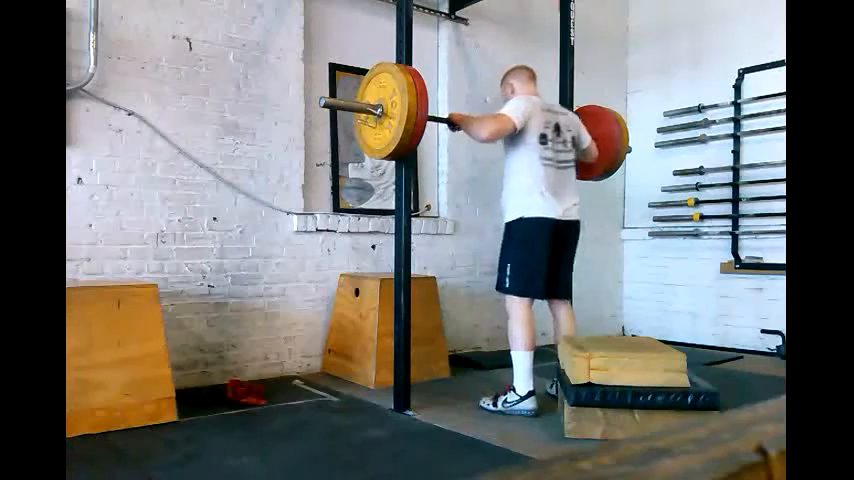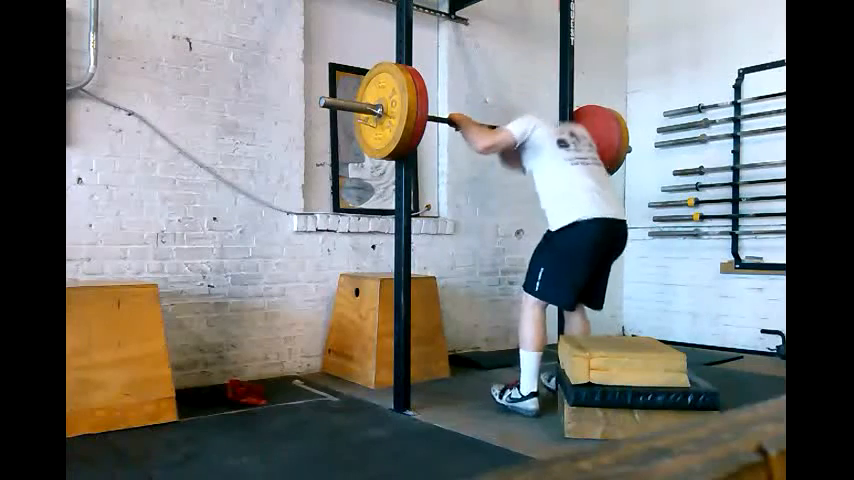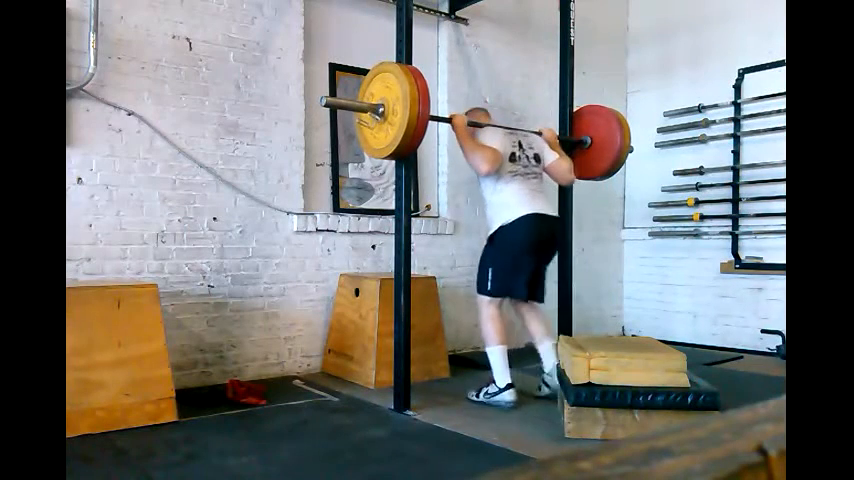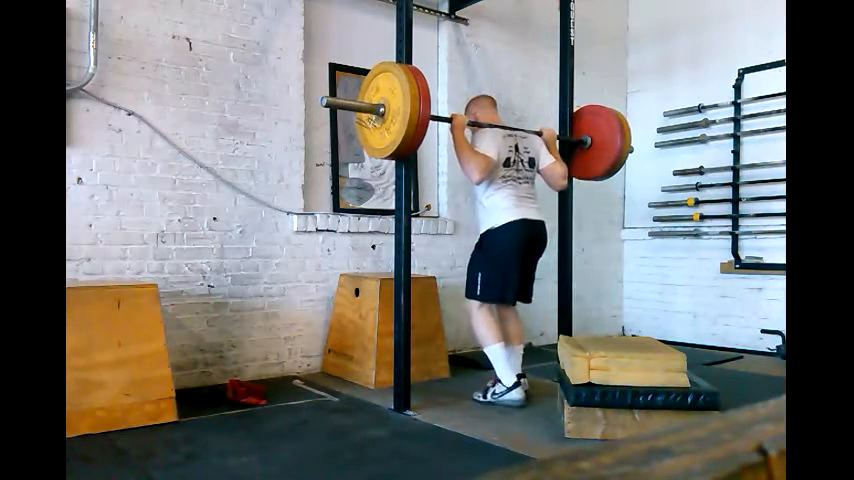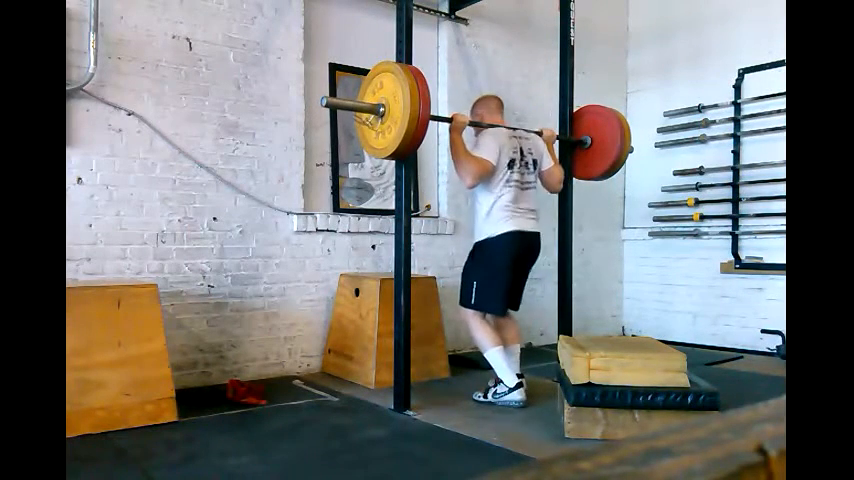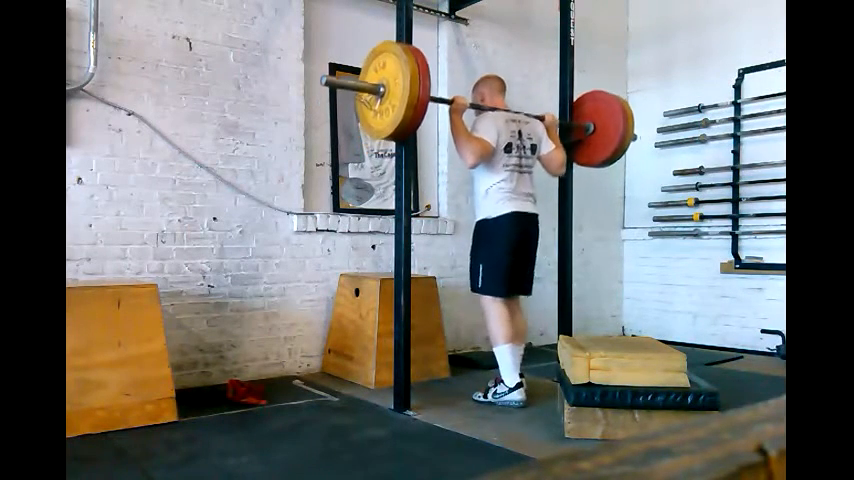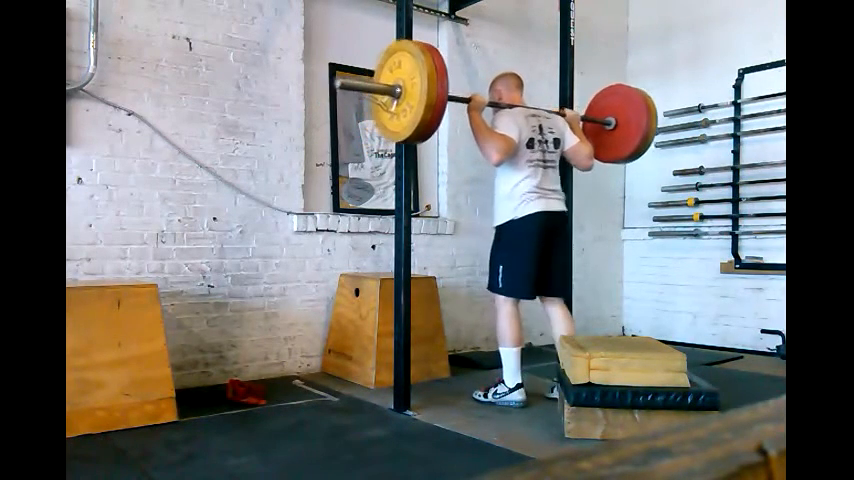
dt=0.7s
person 1, frame 1
left shoulder: (524, 104)
right shoulder: (568, 115)
left elbow: (488, 131)
right elbow: (591, 155)
left wrist: (459, 119)
left hip: (531, 220)
right hip: (567, 220)
left knee: (518, 302)
right knee: (560, 301)
left ankle: (522, 393)
person 1, frame 2
left shoulder: (531, 125)
right shoulder: (573, 130)
left elbow: (485, 143)
left wrist: (462, 121)
left hip: (580, 226)
right hip: (615, 226)
left knee: (533, 302)
right knee: (574, 306)
left ankle: (525, 392)
person 1, frame 3
left shoulder: (487, 134)
right shoulder: (532, 139)
left elbow: (486, 166)
right elbow: (567, 175)
left wrist: (459, 130)
right wrist: (553, 142)
left hip: (517, 226)
right hip: (548, 225)
left knee: (489, 302)
right knee: (525, 302)
left ankle: (502, 386)
right ankle: (554, 374)
person 1, frame 4
left shoulder: (487, 135)
right shoulder: (531, 139)
left elbow: (477, 173)
right elbow: (560, 180)
left wrist: (457, 131)
right wrist: (551, 143)
left hip: (505, 230)
right hip: (534, 229)
left knee: (478, 305)
right knee: (505, 304)
left ankle: (508, 384)
right ankle: (515, 375)
person 1, frame 5
left shoulder: (490, 137)
right shoulder: (533, 140)
left elbow: (470, 177)
right elbow: (556, 182)
left wrist: (455, 132)
right wrist: (549, 144)
left hip: (498, 238)
right hip: (528, 237)
left knee: (473, 313)
right knee: (498, 310)
left ankle: (510, 386)
right ankle: (513, 376)
person 1, frame 6
left shoulder: (489, 120)
right shoulder: (532, 124)
left elbow: (472, 156)
right elbow: (558, 166)
left wrist: (456, 114)
right wrist: (551, 129)
left hip: (498, 219)
right hip: (527, 219)
left knee: (492, 299)
right knee: (511, 299)
left ankle: (510, 385)
right ankle: (513, 376)
person 1, frame 7
left shoulder: (507, 117)
right shoulder: (554, 121)
left elbow: (496, 154)
right elbow: (585, 160)
left wrist: (474, 113)
right wrist: (575, 125)
left hip: (522, 218)
right hip: (555, 217)
left knee: (505, 300)
right knee: (553, 300)
left ankle: (511, 386)
